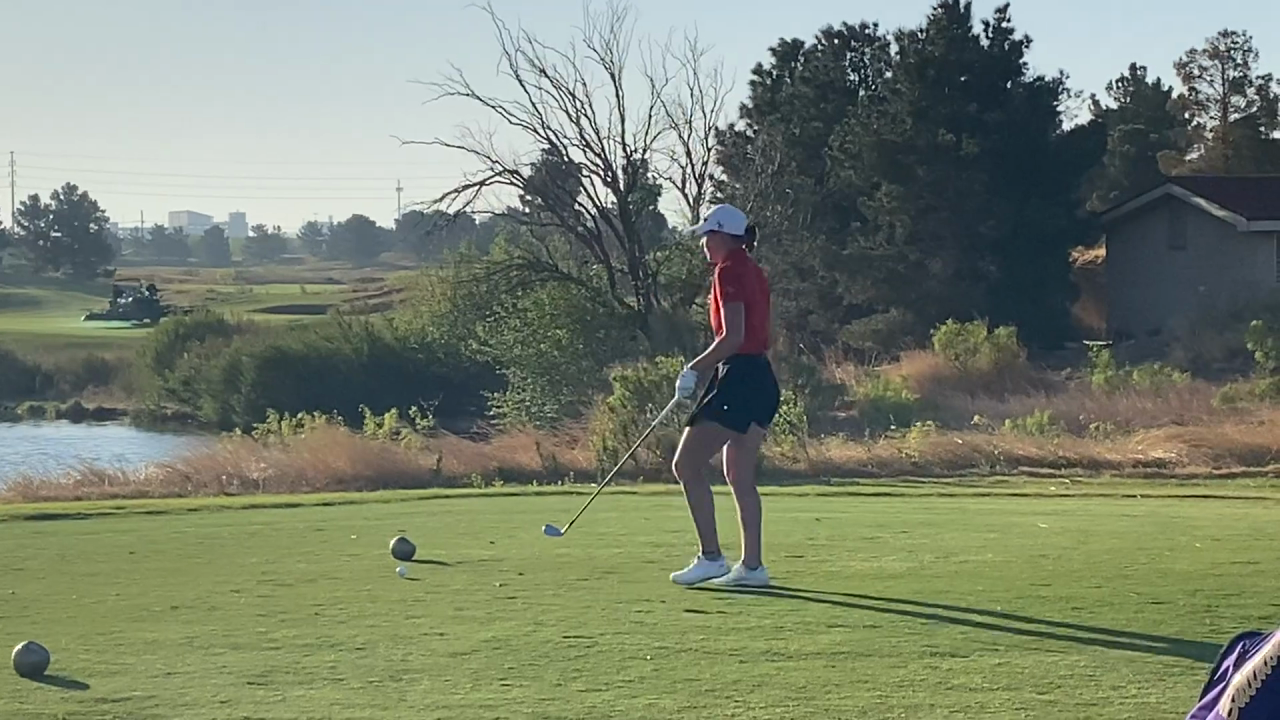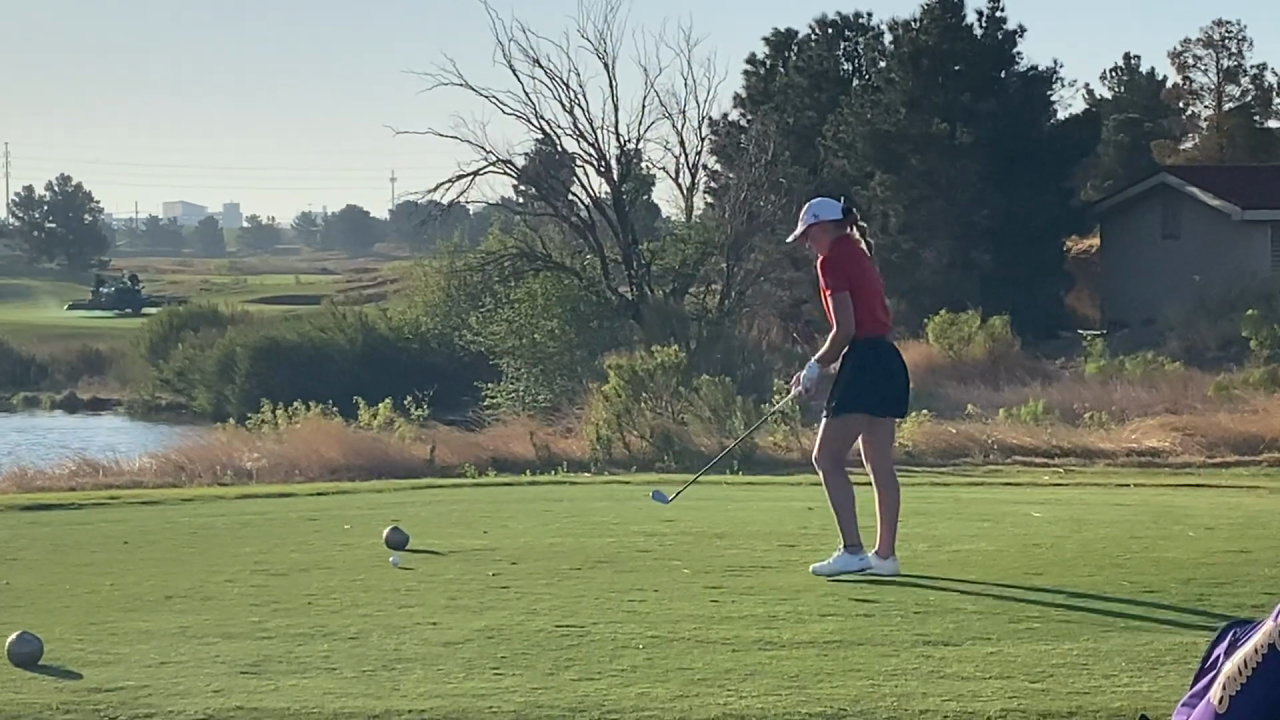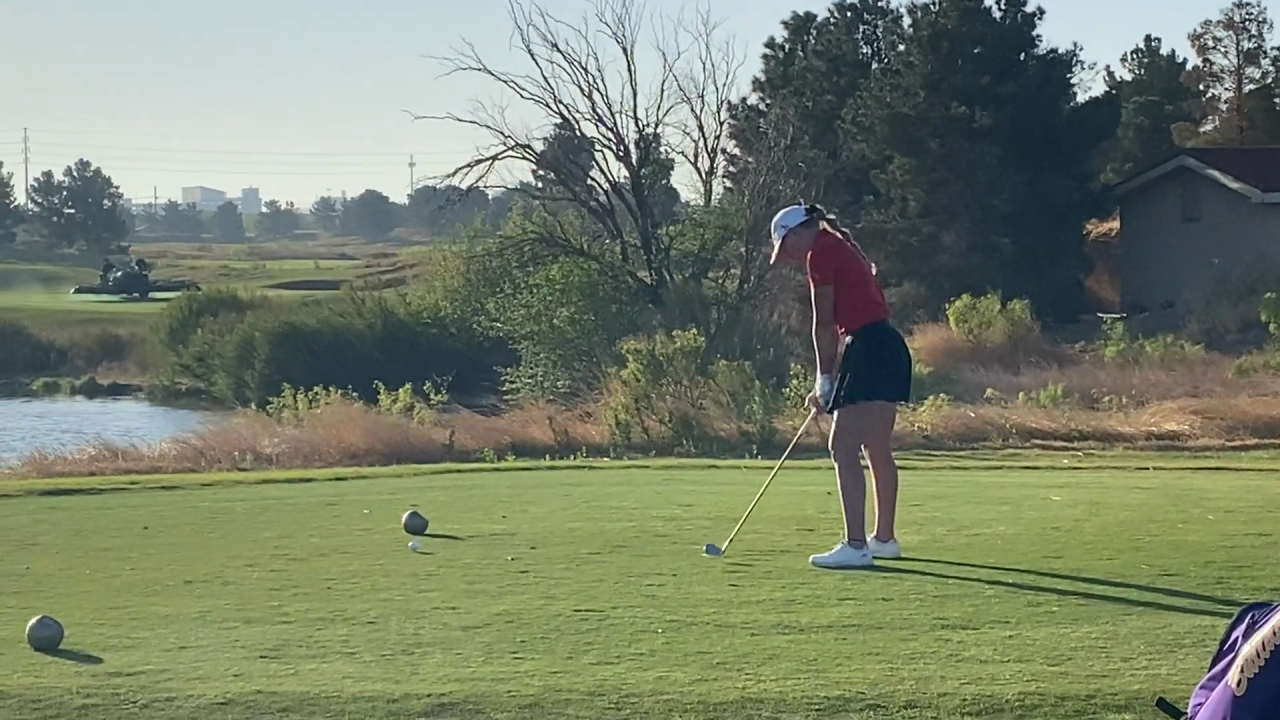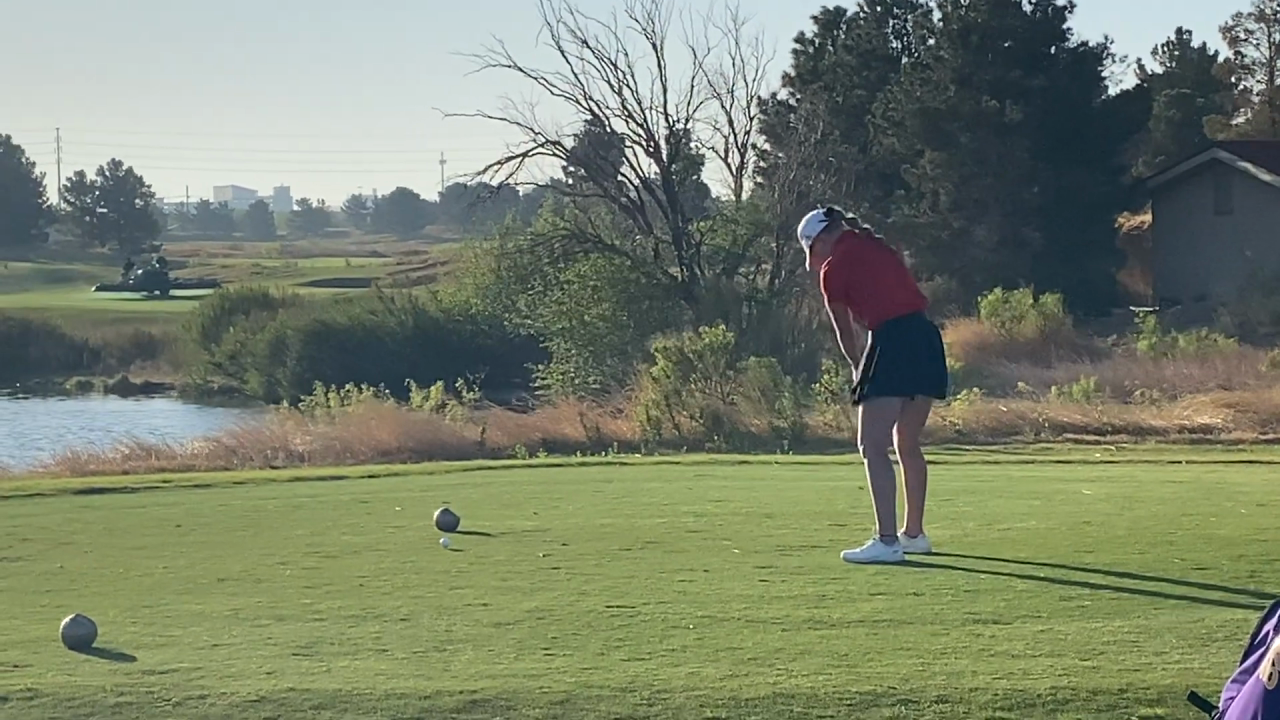
dt=1s
person 1, frame 1
left shoulder: (728, 271)
right shoulder: (754, 273)
left elbow: (732, 337)
left wrist: (693, 370)
left hip: (738, 380)
right hip: (760, 377)
left knee: (687, 465)
right knee: (740, 477)
left ankle: (710, 556)
right ankle: (752, 566)
person 1, frame 2
left shoulder: (832, 260)
right shoulder: (859, 255)
left elbow: (845, 329)
left wrist: (815, 366)
right wrist: (820, 366)
left hip: (865, 364)
right hip: (887, 361)
left knee: (827, 457)
right knee: (880, 465)
left ankle: (852, 550)
right ankle: (885, 553)
person 1, frame 3
left shoulder: (820, 254)
right shoulder: (839, 250)
left elbow: (823, 325)
right elbow: (836, 325)
left wrist: (825, 380)
right wrist: (823, 381)
left hip: (870, 352)
right hip: (886, 350)
left knee: (843, 449)
right knee: (878, 450)
left ankle: (855, 545)
right ankle: (884, 538)
person 1, frame 4
left shoulder: (832, 270)
right shoulder: (880, 246)
left elbow: (846, 333)
left wrist: (859, 369)
left hip: (893, 343)
right hip: (926, 337)
left knee: (873, 446)
right knee: (908, 446)
left ankle: (887, 541)
right ankle: (914, 533)
